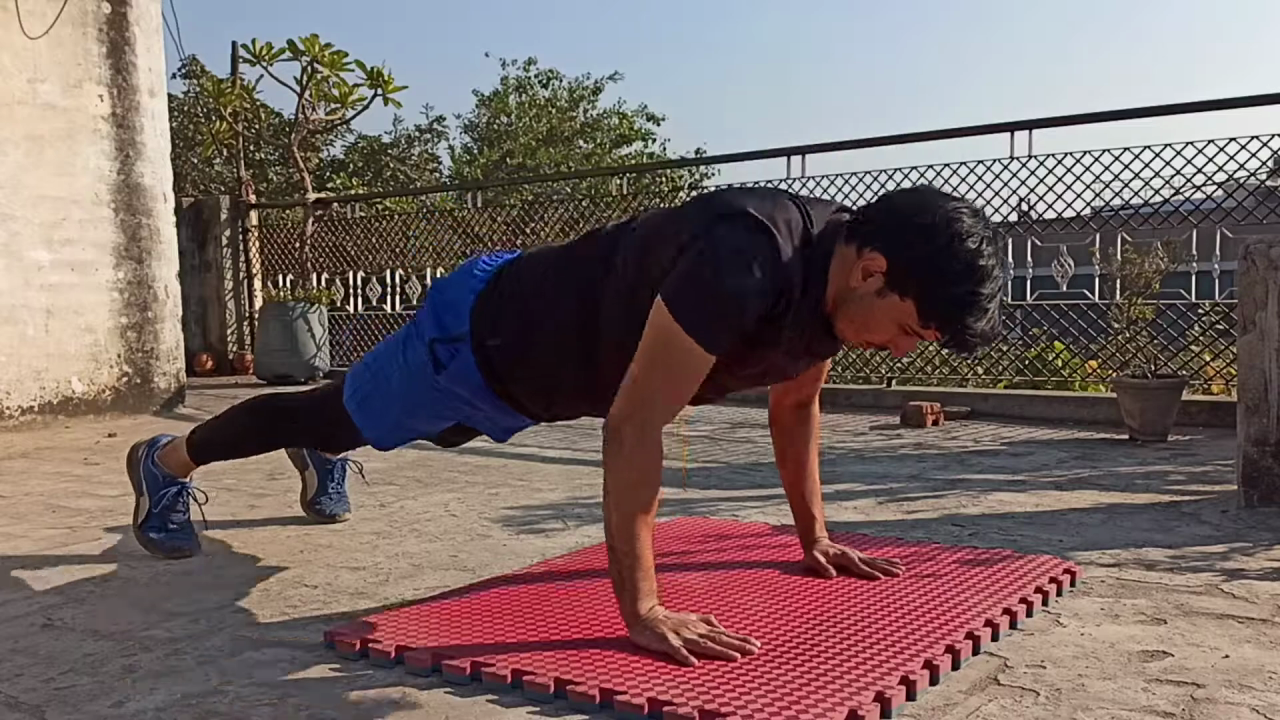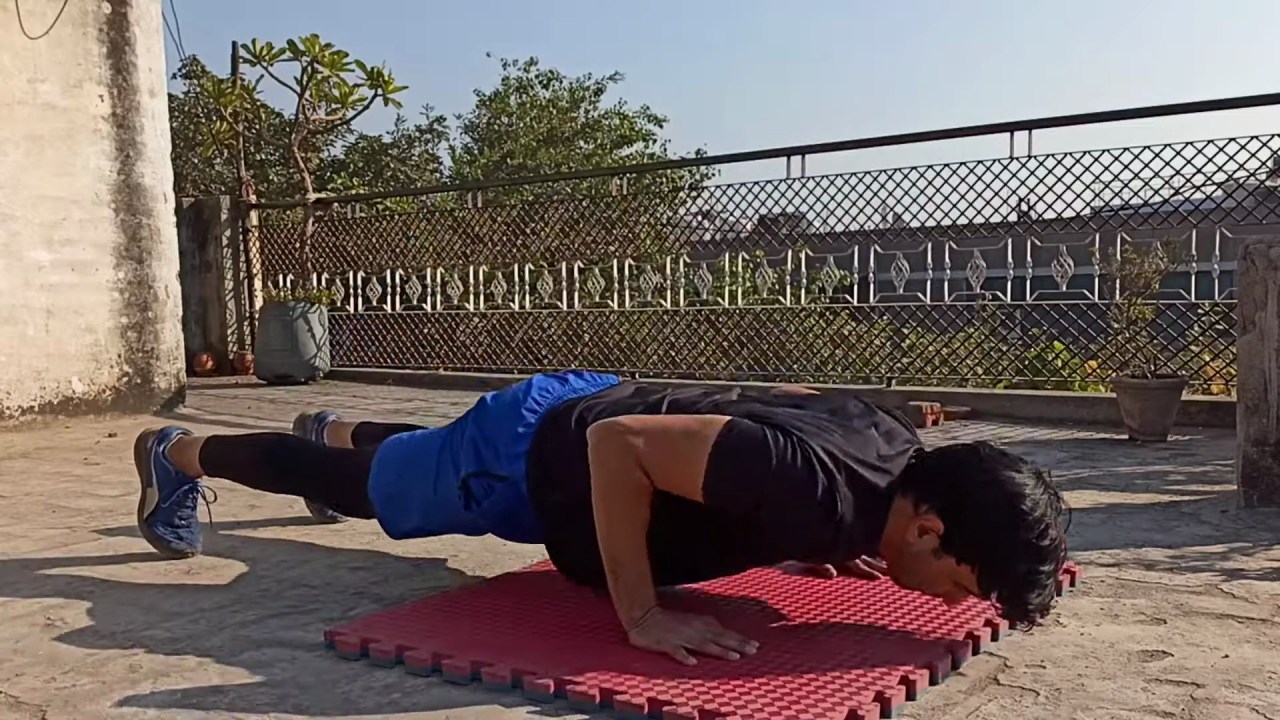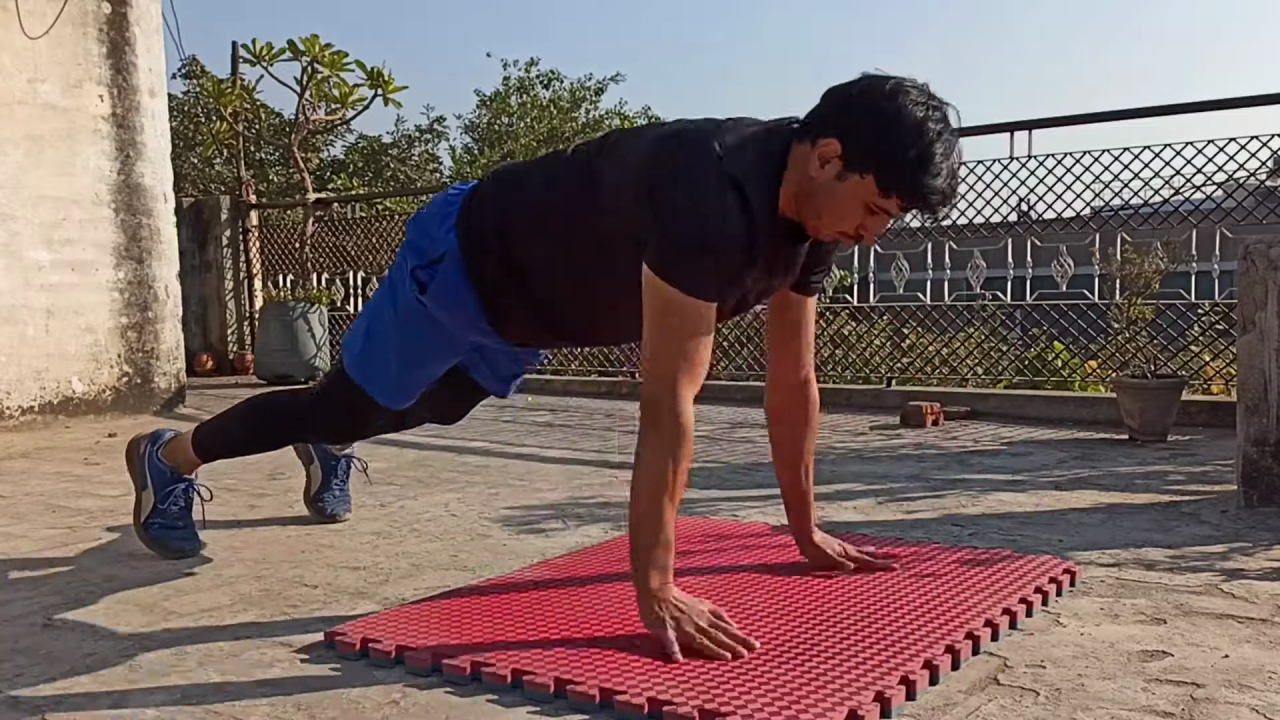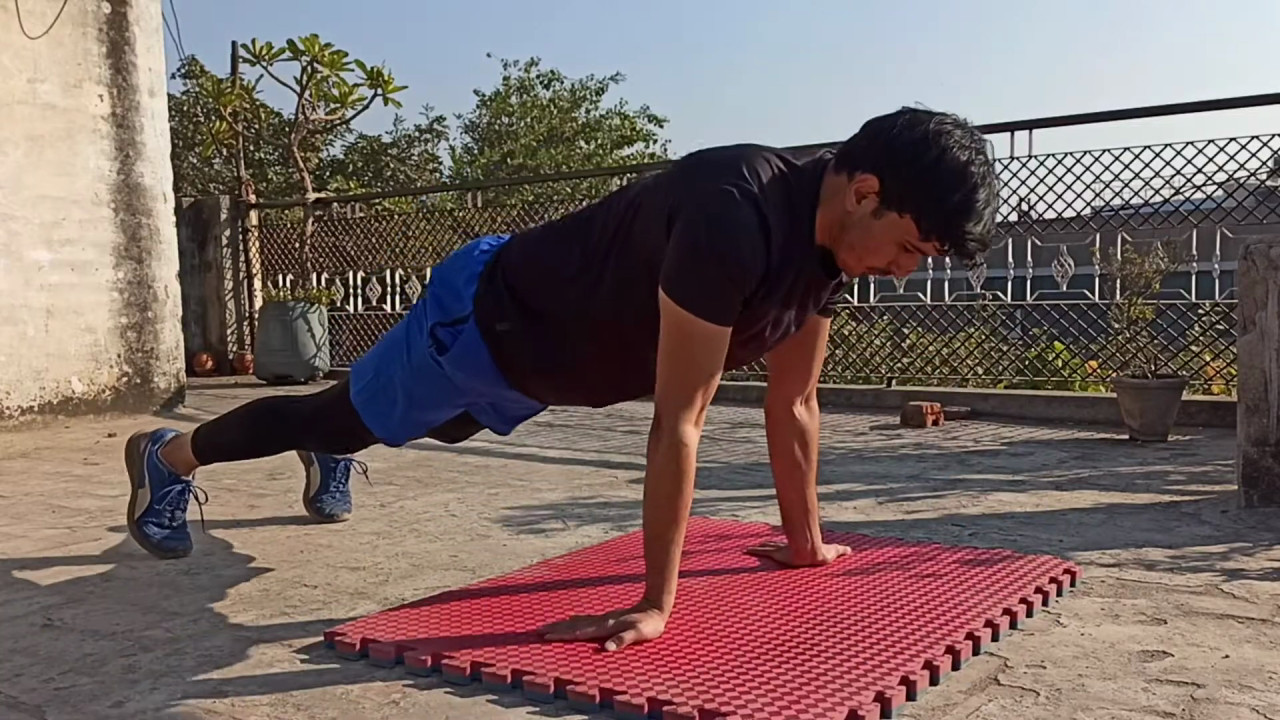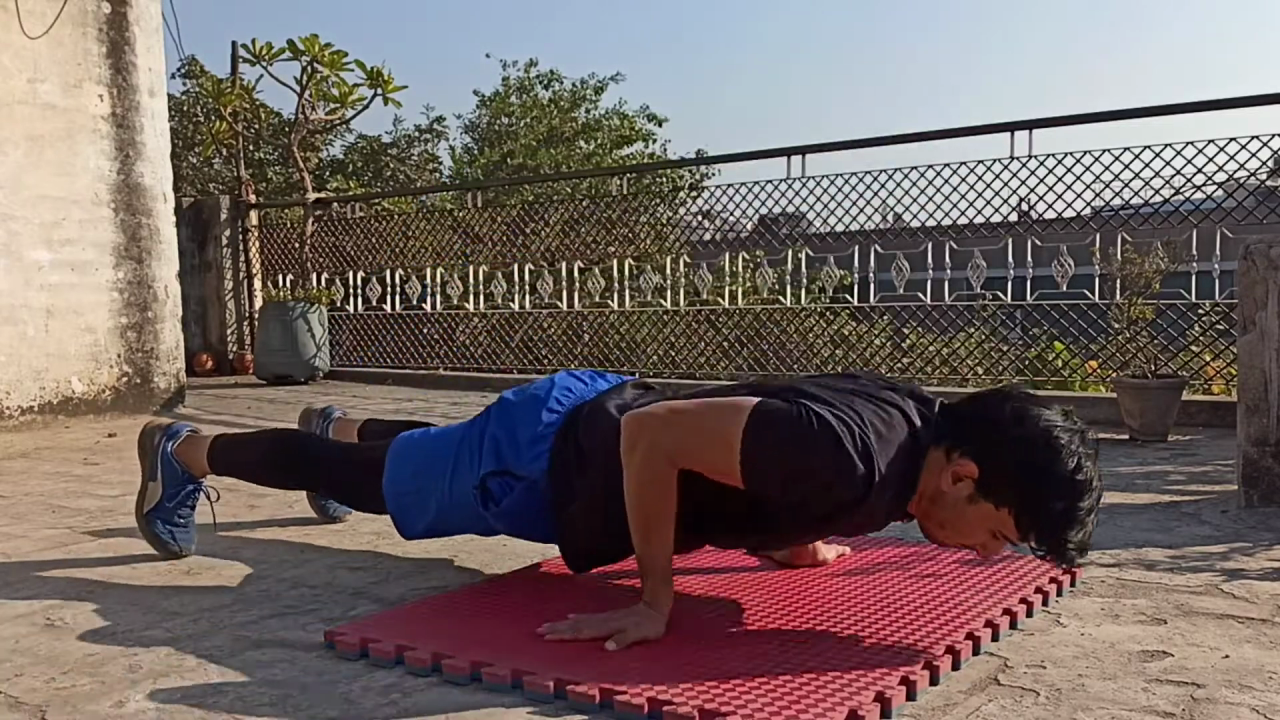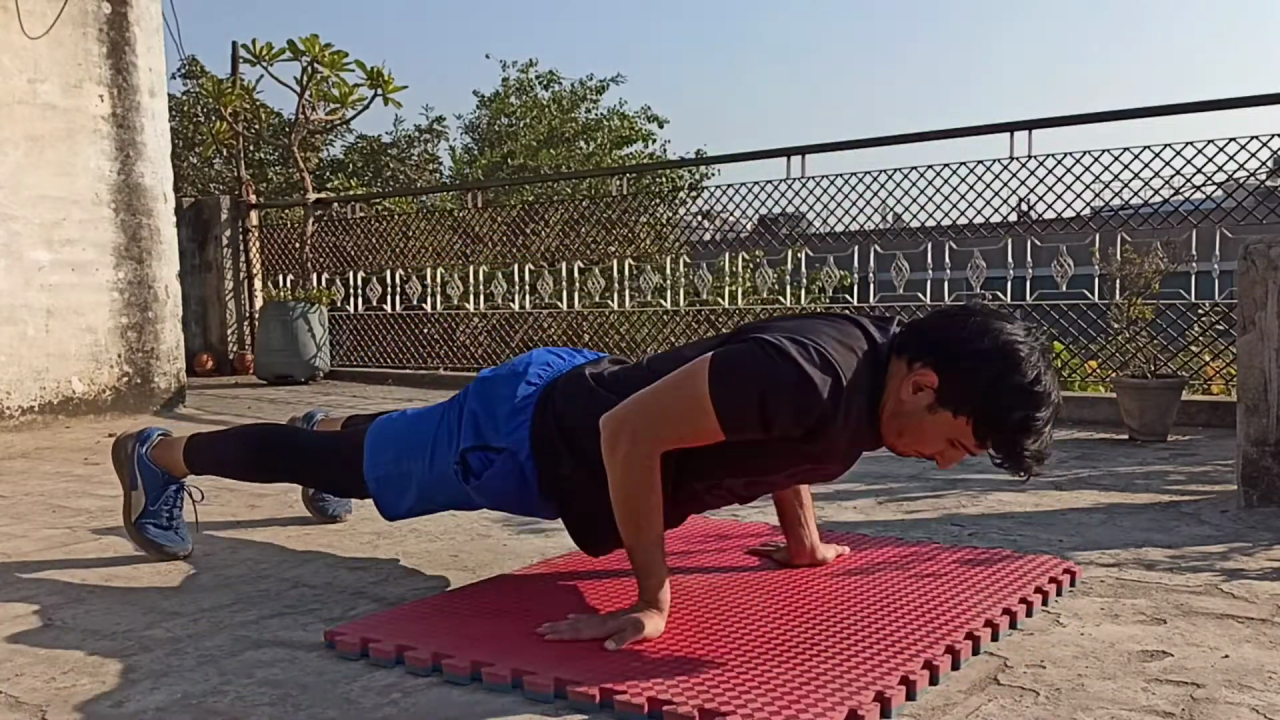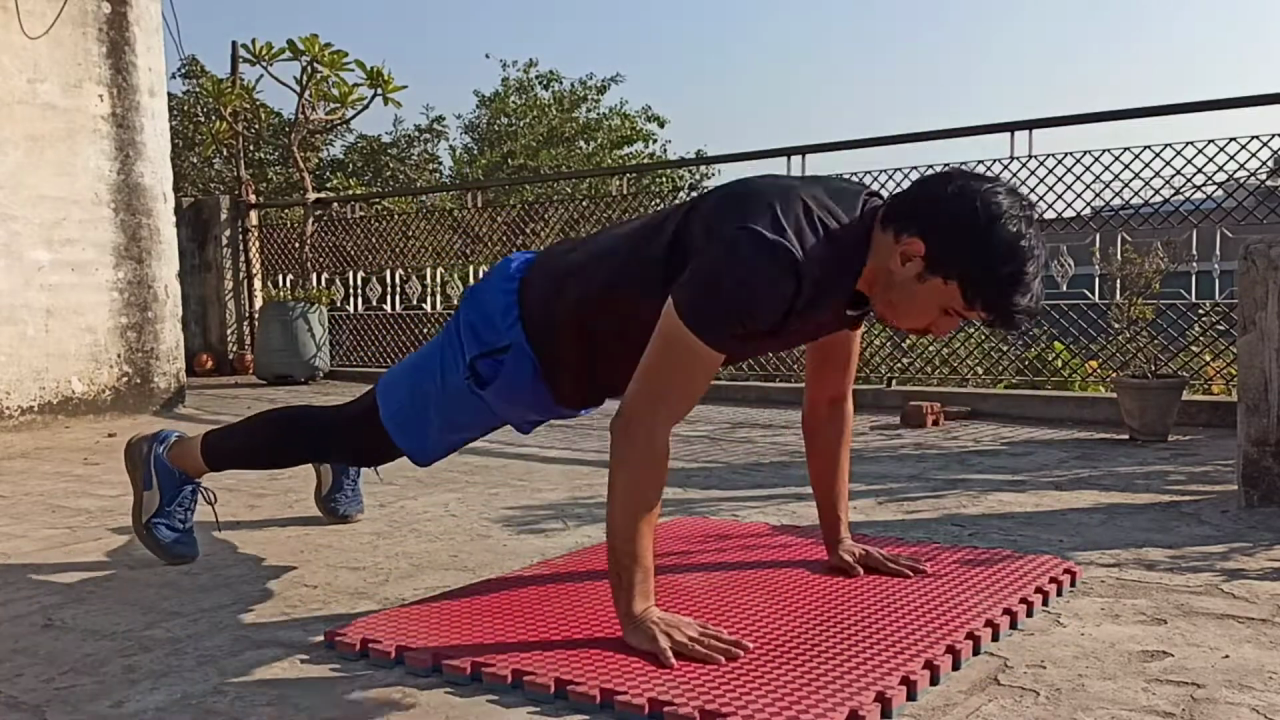
dt=0.5s
person 1, frame 1
left shoulder: (829, 277)
right shoulder: (749, 261)
left elbow: (793, 392)
right elbow: (635, 422)
left wrist: (813, 535)
right wrist: (640, 602)
left hip: (540, 328)
right hip: (484, 328)
left knee: (433, 430)
right knee: (338, 415)
left ankle: (317, 465)
right ankle: (168, 454)
person 1, frame 2
left shoulder: (896, 449)
right shoulder: (814, 488)
left elbow: (791, 394)
right elbow: (617, 443)
left wrist: (829, 553)
right wrist: (640, 614)
left hip: (586, 406)
right hip: (534, 462)
left knee: (406, 462)
right knee: (352, 487)
left ankle: (334, 430)
right ankle: (179, 452)
person 1, frame 3
left shoulder: (808, 222)
right shoulder: (713, 190)
left elbow: (793, 379)
right elbow: (671, 395)
left wrist: (807, 528)
right wrist: (656, 584)
left hip: (548, 299)
right hip: (468, 258)
left knee: (439, 400)
right knee: (342, 403)
left ankle: (330, 463)
right ankle: (168, 460)
person 1, frame 4
left shoulder: (828, 247)
right shoulder: (733, 213)
left elbow: (793, 404)
right elbow: (679, 419)
left wrist: (805, 540)
right wrist: (656, 603)
left hip: (550, 354)
right hip: (485, 317)
left knee: (445, 429)
right knee: (342, 414)
left ankle: (329, 461)
right ankle: (168, 456)
person 1, frame 5
left shoulder: (909, 424)
right shoulder: (850, 462)
right elbow: (652, 432)
left wrist: (803, 540)
right wrist: (653, 601)
left hip: (595, 415)
right hip: (549, 463)
left knee: (432, 452)
right knee: (365, 479)
left ankle: (342, 424)
right ankle: (183, 450)
person 1, frame 6
left shoulder: (875, 362)
right shoulder: (811, 380)
right elbow: (628, 430)
left wrist: (802, 539)
right wrist: (651, 597)
left hip: (578, 390)
right hip: (531, 435)
left knee: (404, 442)
right knee: (349, 471)
left ankle: (325, 422)
right ankle: (161, 453)
person 1, frame 7
left shoulder: (860, 252)
right shoulder: (764, 250)
left elbow: (828, 394)
right elbow: (641, 426)
left wrist: (837, 539)
right wrist: (634, 607)
left hip: (583, 343)
right hip: (522, 326)
right knee: (365, 431)
left ankle: (338, 475)
right ankle: (171, 458)
